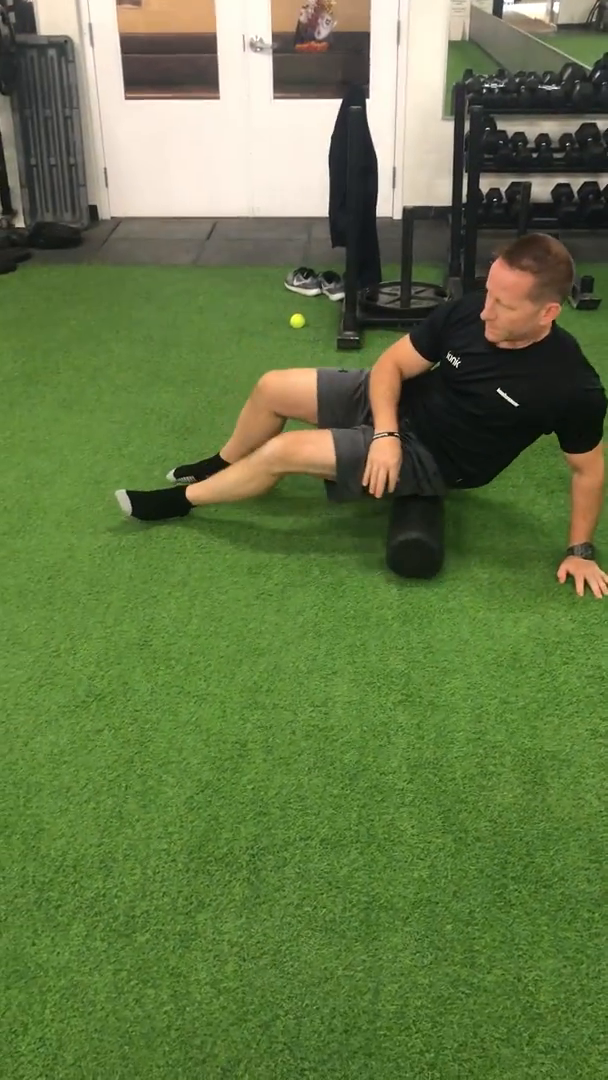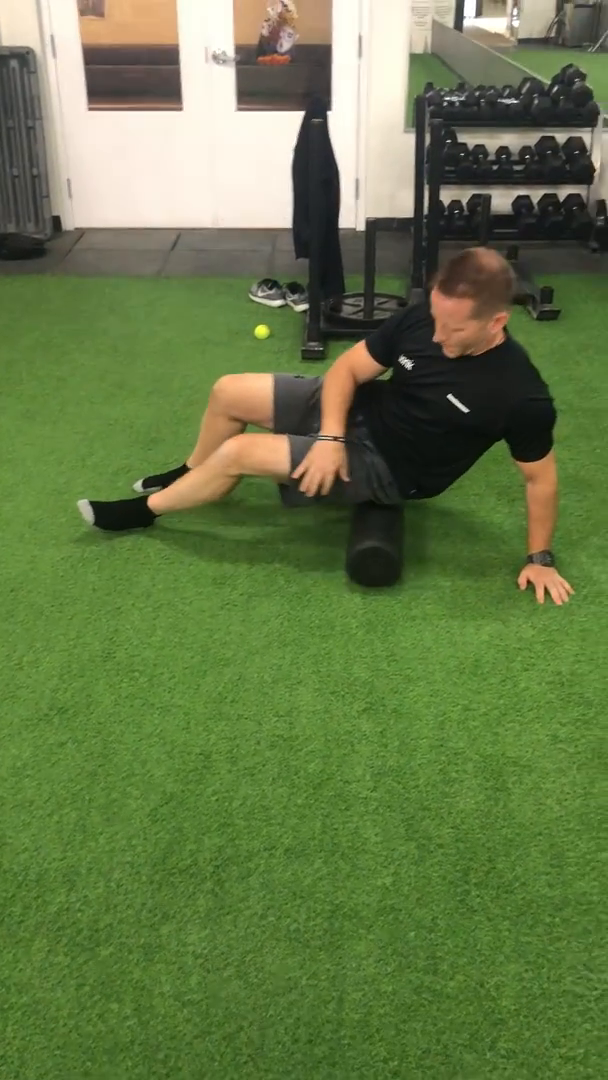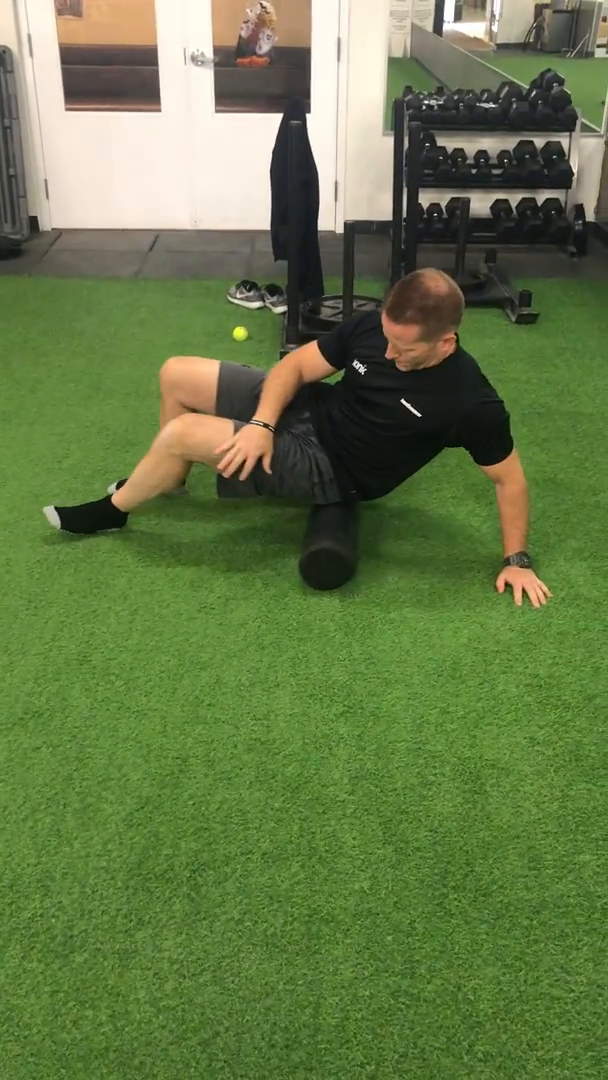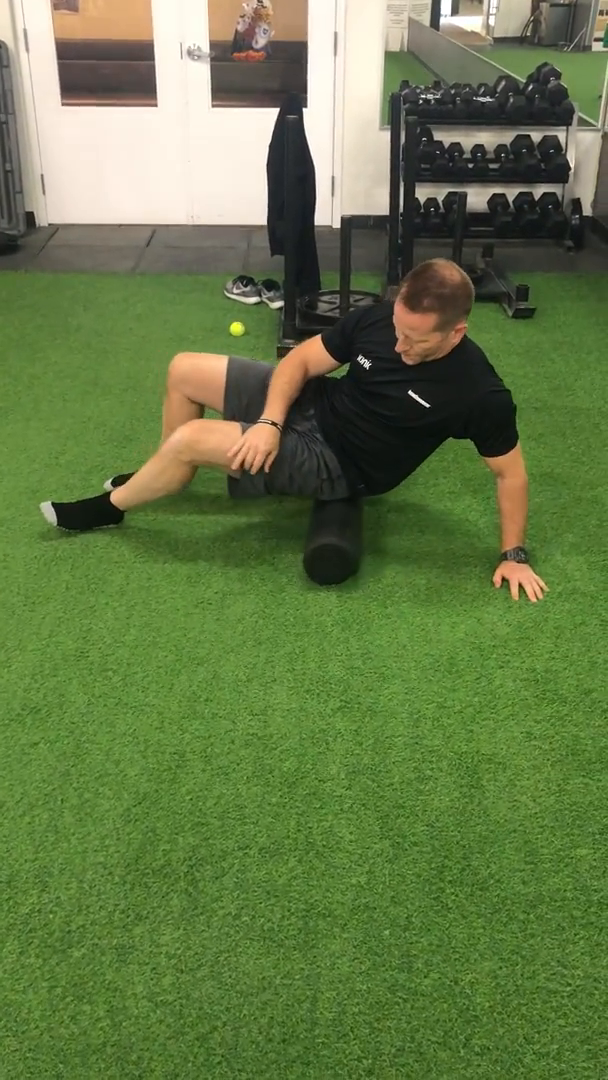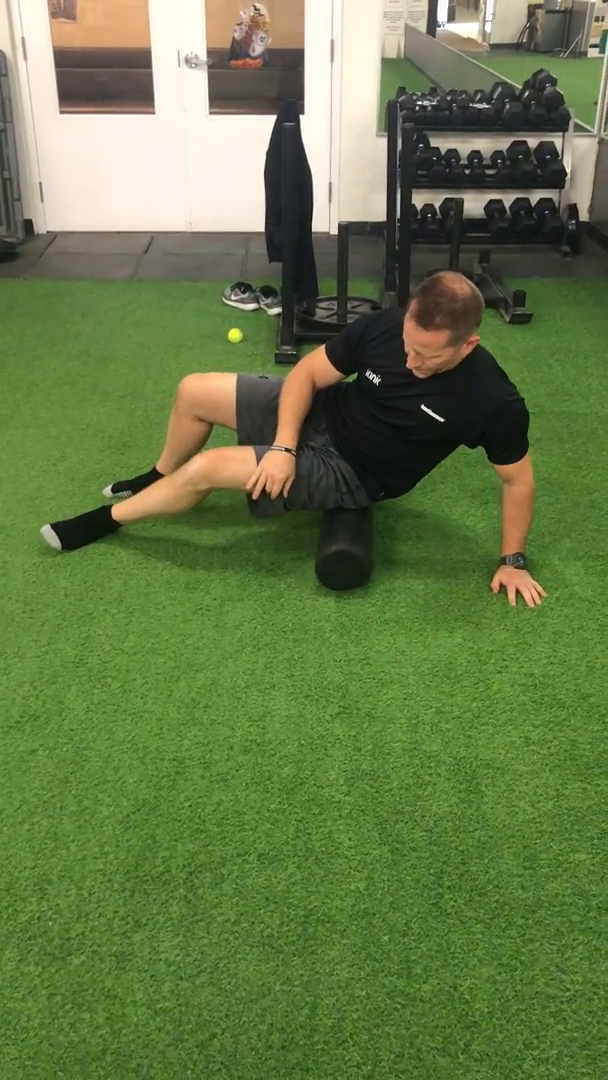
dt=0.5s
person 1, frame 1
right shoulder: (468, 312)
right elbow: (391, 364)
right wrist: (387, 435)
left hip: (433, 459)
right hip: (399, 403)
left knee: (283, 453)
right knee: (271, 388)
left ankle: (182, 500)
right ankle: (221, 464)
person 1, frame 2
left shoulder: (520, 395)
right shoulder: (422, 319)
left elbow: (541, 479)
right elbow: (347, 369)
left wrist: (540, 558)
right wrist: (332, 439)
left hip: (387, 468)
right hip: (357, 412)
left knee: (237, 453)
right knee: (228, 392)
left ankle: (146, 510)
right ankle: (189, 474)
person 1, frame 3
left shoulder: (470, 403)
right shoulder: (375, 327)
left elbow: (508, 477)
right elbow: (296, 365)
left wrist: (516, 560)
right wrist: (261, 424)
left hip: (328, 466)
right hip: (307, 408)
left knee: (179, 434)
right knee: (175, 374)
left ankle: (110, 512)
right ankle: (167, 476)
person 1, frame 4
left shoulder: (479, 393)
right shoulder: (378, 319)
left elbow: (510, 472)
right elbow: (301, 360)
left wrist: (513, 555)
right wrist: (271, 423)
left hip: (333, 464)
right hip: (312, 405)
left knee: (190, 440)
right knee: (184, 371)
left ankle: (110, 508)
right ankle: (154, 475)
person 1, frame 5
left shoulder: (492, 402)
right shoulder: (383, 327)
left elbow: (517, 478)
right elbow: (306, 373)
left wrist: (512, 560)
right wrist: (284, 447)
left hip: (351, 473)
right hip: (321, 415)
left knee: (206, 470)
right knee: (193, 391)
left ankle: (107, 519)
right ankle: (160, 477)
